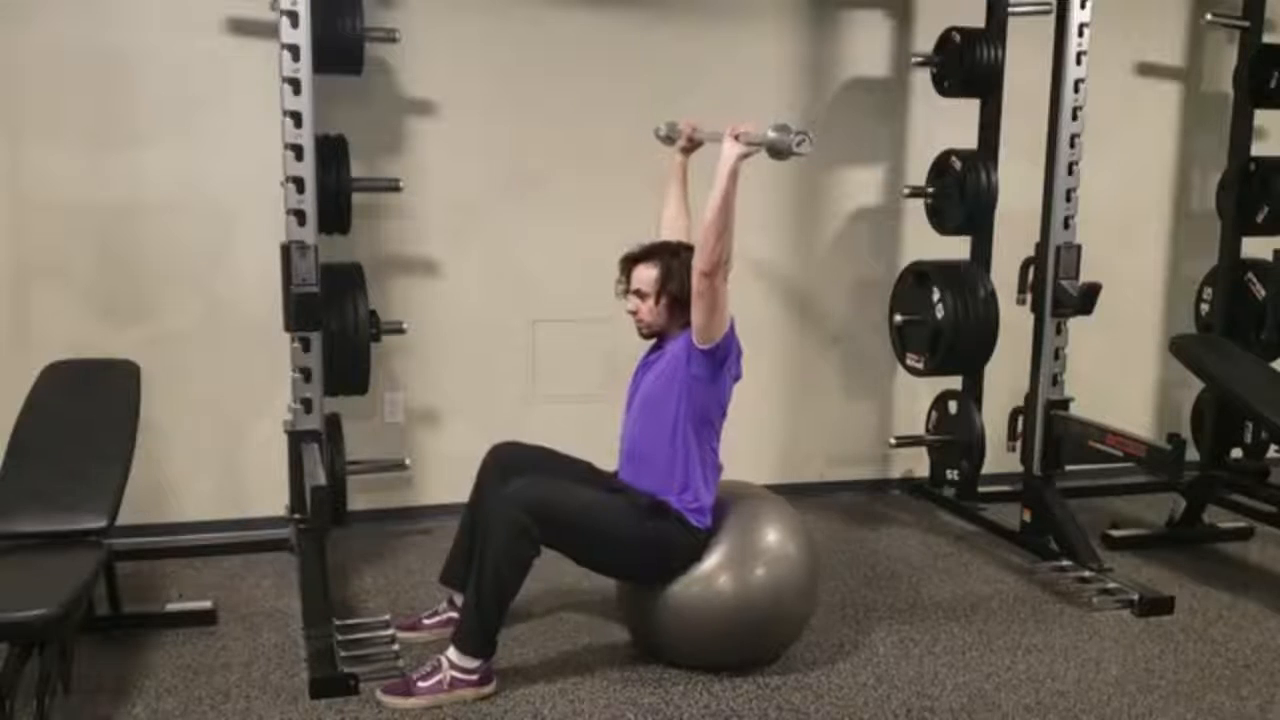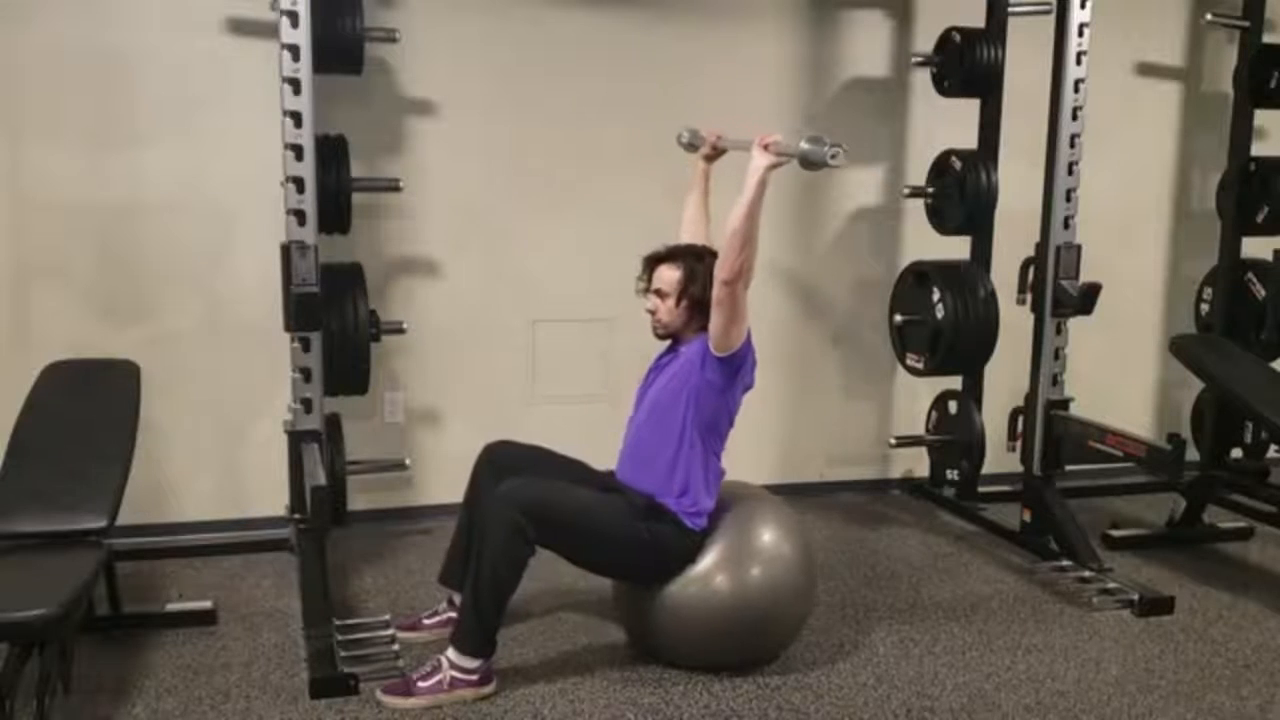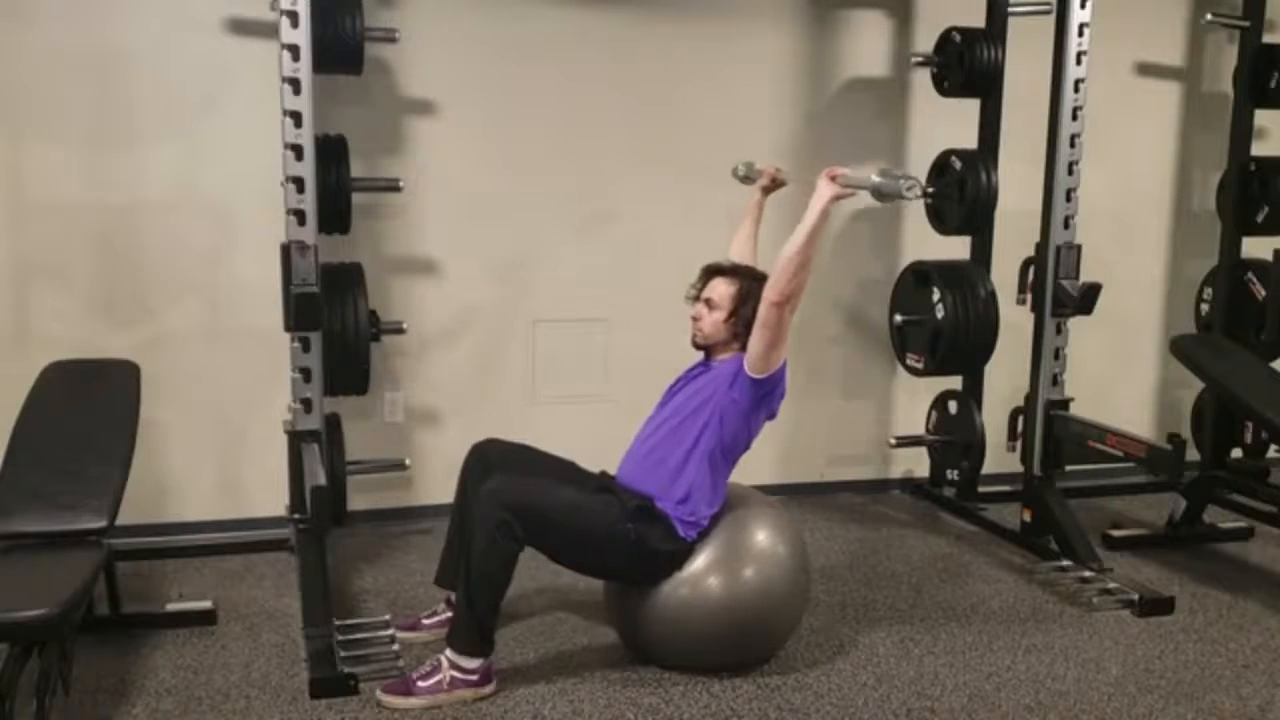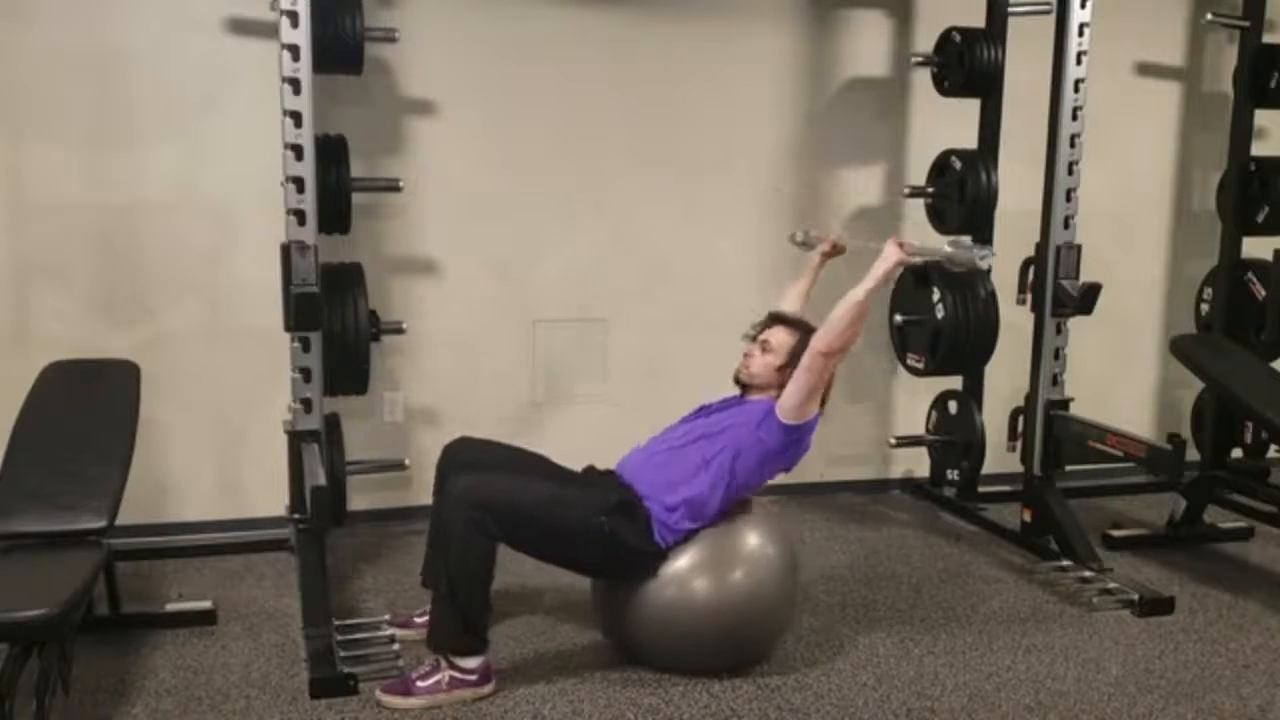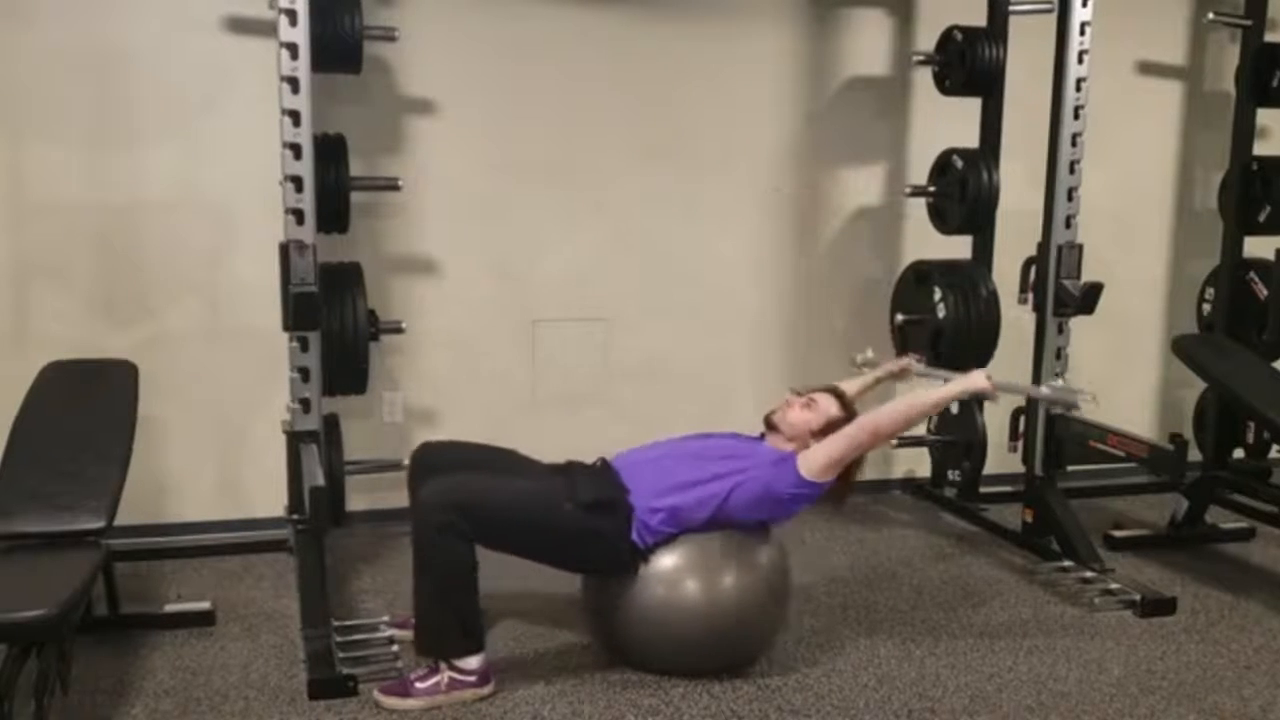
dt=0.5s
person 1, frame 1
left shoulder: (705, 351)
right shoulder: (668, 342)
left elbow: (707, 266)
right elbow: (672, 243)
left wrist: (728, 165)
right wrist: (681, 159)
left hip: (666, 530)
right hip: (632, 497)
left knee: (521, 502)
right knee: (506, 462)
left ankle: (467, 666)
right ankle: (460, 603)
person 1, frame 2
left shoulder: (719, 359)
right shoulder: (682, 346)
left elbow: (729, 273)
right elbow: (691, 247)
left wrist: (757, 175)
right wrist: (702, 167)
left hip: (662, 531)
right hip: (628, 497)
left knee: (514, 501)
right knee: (500, 460)
left ankle: (468, 665)
right ankle: (460, 602)
person 1, frame 3
left shoulder: (751, 379)
right shoulder: (713, 365)
left elbow: (777, 296)
right elbow: (737, 275)
left wrist: (819, 204)
right wrist: (758, 198)
left hip: (652, 535)
right hip: (618, 498)
left knee: (501, 500)
right knee: (489, 458)
left ankle: (467, 666)
right ankle: (458, 602)
person 1, frame 4
left shoulder: (779, 426)
right shoulder: (742, 405)
left elbow: (825, 347)
right elbow: (782, 324)
left wrist: (882, 268)
right wrist: (816, 261)
left hip: (631, 531)
right hip: (607, 495)
left knee: (471, 498)
right knee: (463, 457)
left ankle: (464, 664)
right ankle: (448, 607)
person 1, frame 5
left shoulder: (790, 479)
right shoulder: (756, 449)
left elbow: (872, 428)
right elbow: (824, 397)
left wrist: (961, 386)
right wrist: (880, 373)
left hip: (604, 521)
right hip: (589, 483)
left knee: (440, 501)
right knee: (432, 461)
left ankle: (461, 665)
right ankle: (442, 610)
